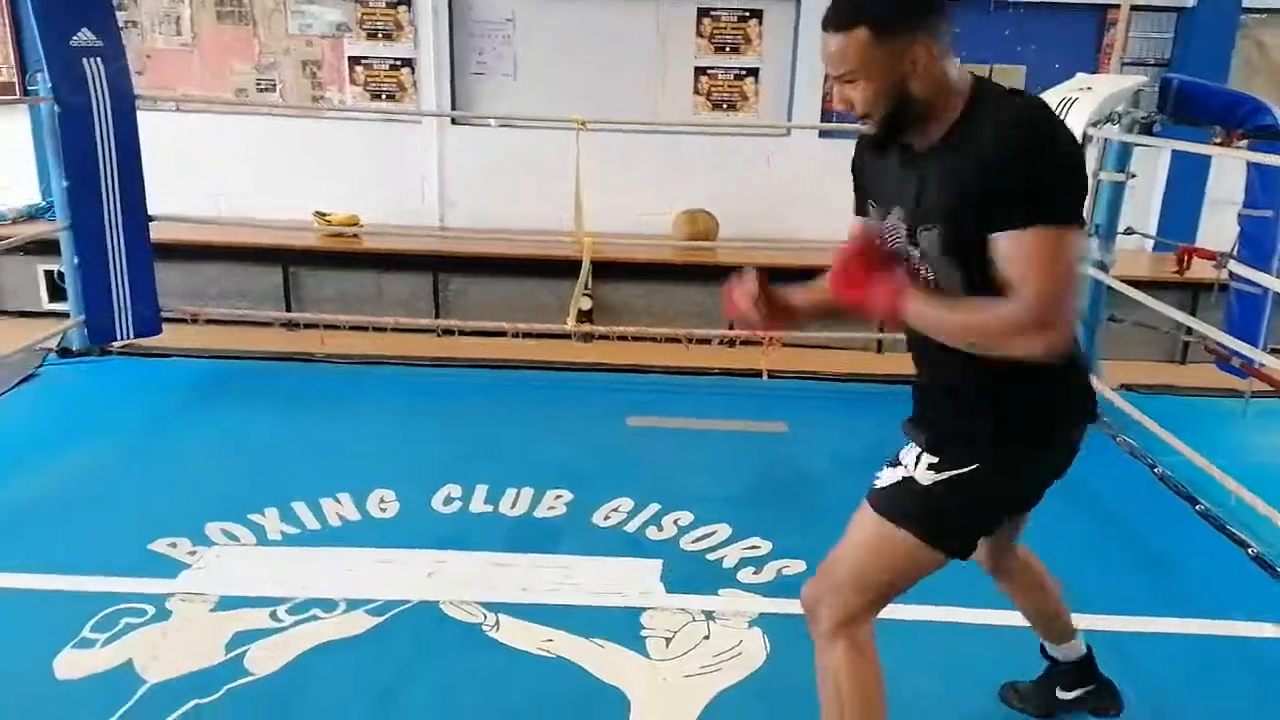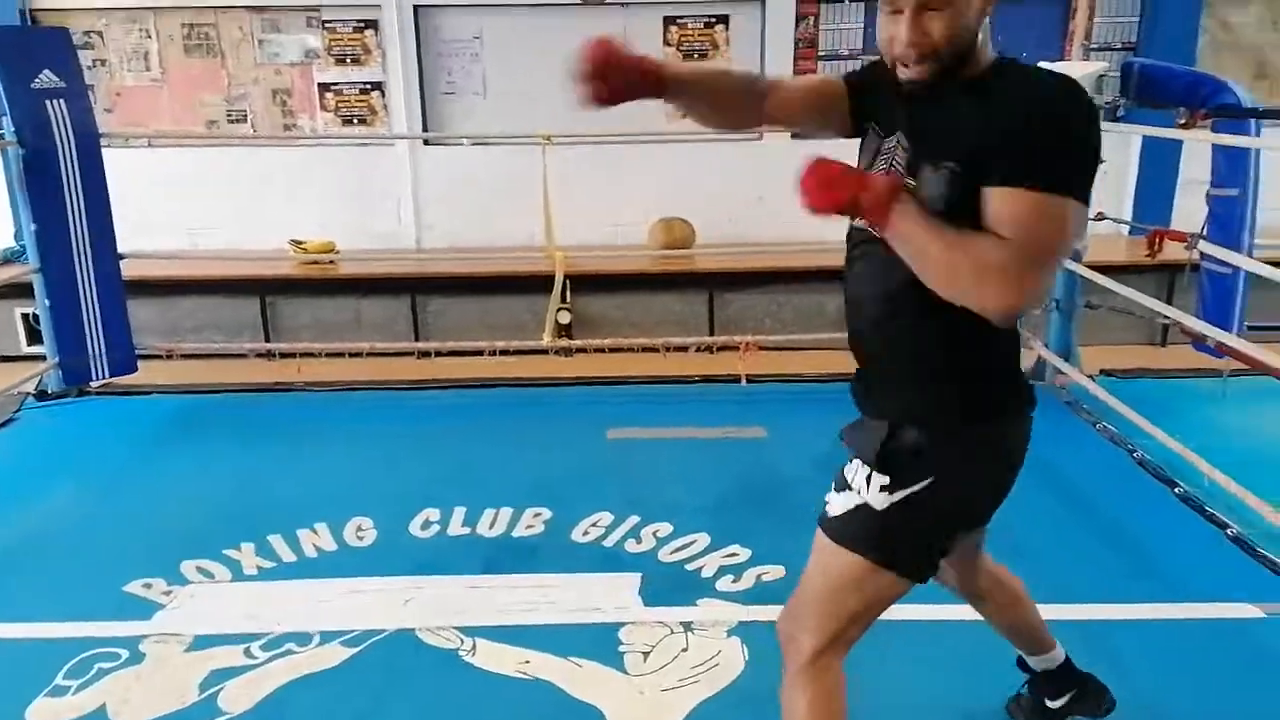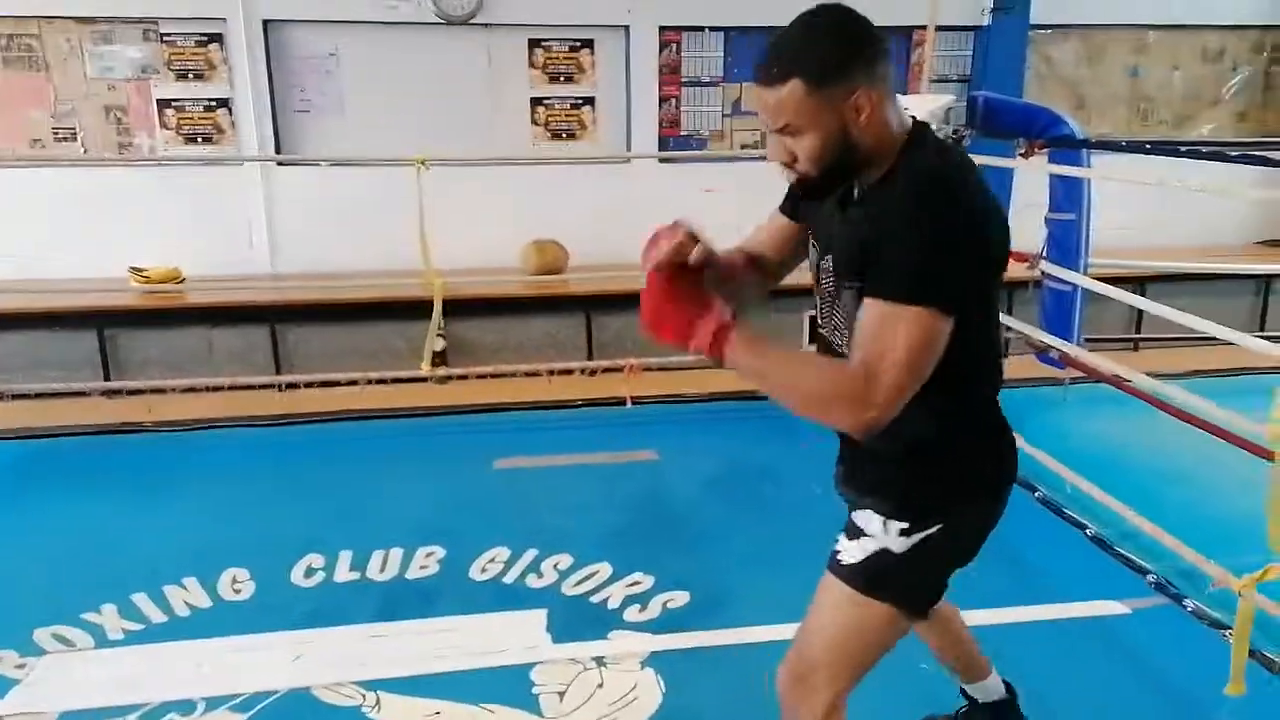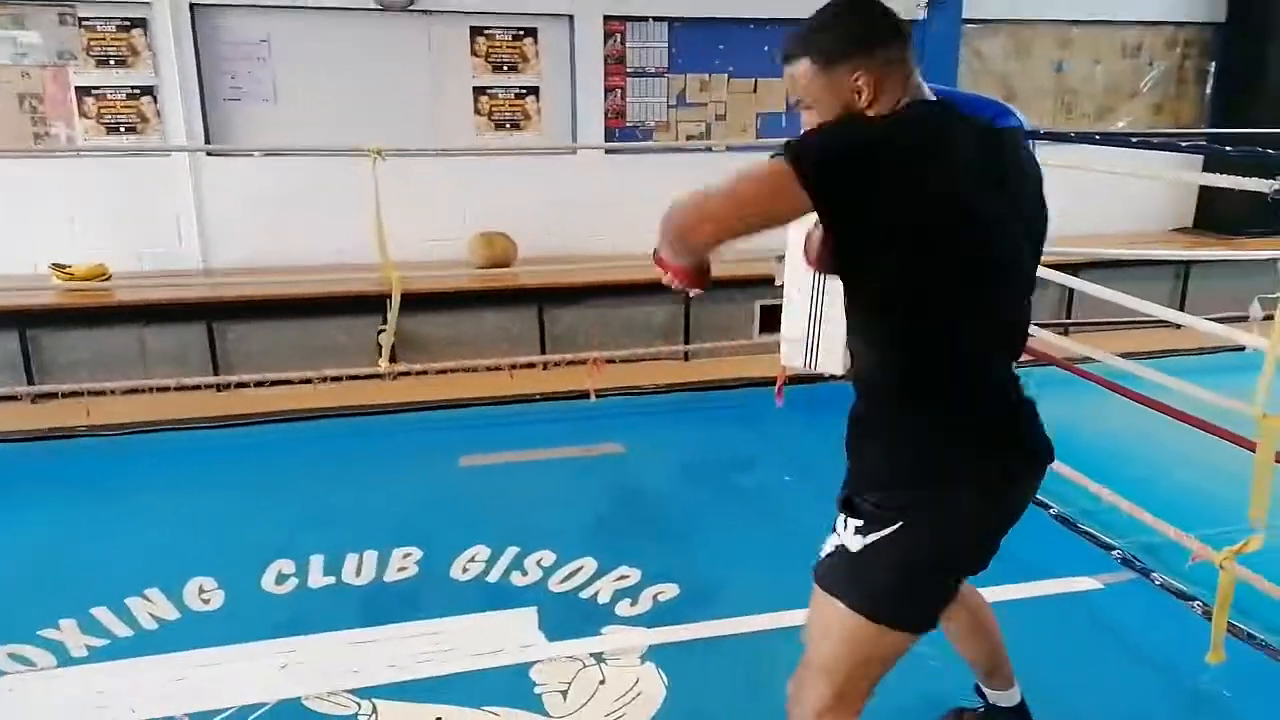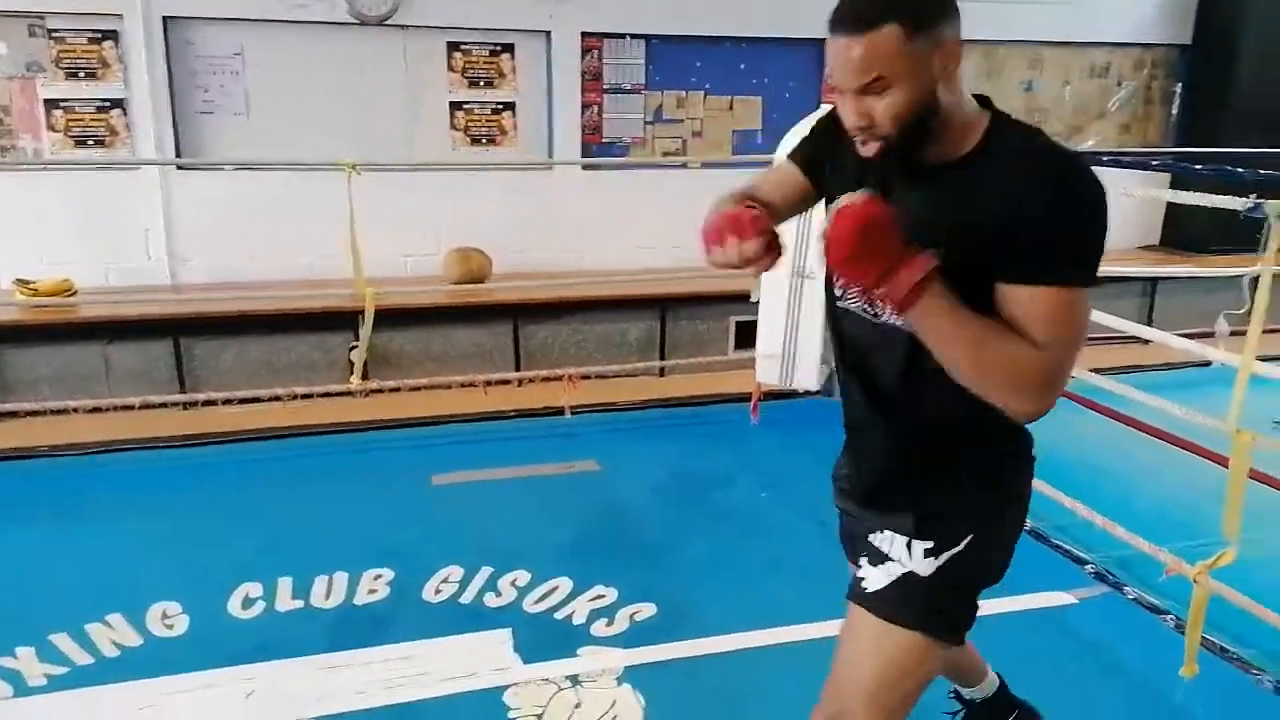
dt=0.7s
person 1, frame 1
left shoulder: (1016, 138)
right shoulder: (881, 152)
left elbow: (1041, 328)
right elbow: (861, 278)
left wrist: (893, 295)
right wrist: (781, 306)
left hip: (996, 428)
right hip: (1027, 413)
left knee: (833, 609)
right knee: (996, 549)
person 1, frame 2
left shoulder: (1045, 108)
right shoulder: (893, 85)
left elbow: (1009, 289)
right elbow: (760, 101)
left wrist: (877, 199)
right wrist: (647, 72)
left hip: (947, 428)
right hip: (911, 412)
left knee: (810, 638)
right knee: (958, 560)
person 1, frame 3
left shoulder: (939, 206)
right shoulder: (836, 169)
left elbow: (863, 402)
right elbow: (759, 269)
left wrist: (708, 332)
right wrist: (703, 266)
left hip: (937, 479)
right hip: (918, 462)
right knee: (907, 597)
person 1, frame 4
left shoulder: (864, 148)
right shoulder: (1004, 148)
left elbow: (694, 221)
left wrist: (680, 256)
left hip: (925, 476)
right hip: (996, 450)
right knee: (941, 584)
person 1, frame 5
left shoulder: (1051, 186)
right shoulder: (849, 141)
left elbow: (1029, 388)
right elbow: (758, 201)
left wrist: (906, 279)
right wrist: (733, 227)
left hip: (953, 500)
right hip: (875, 472)
right knee: (918, 629)
